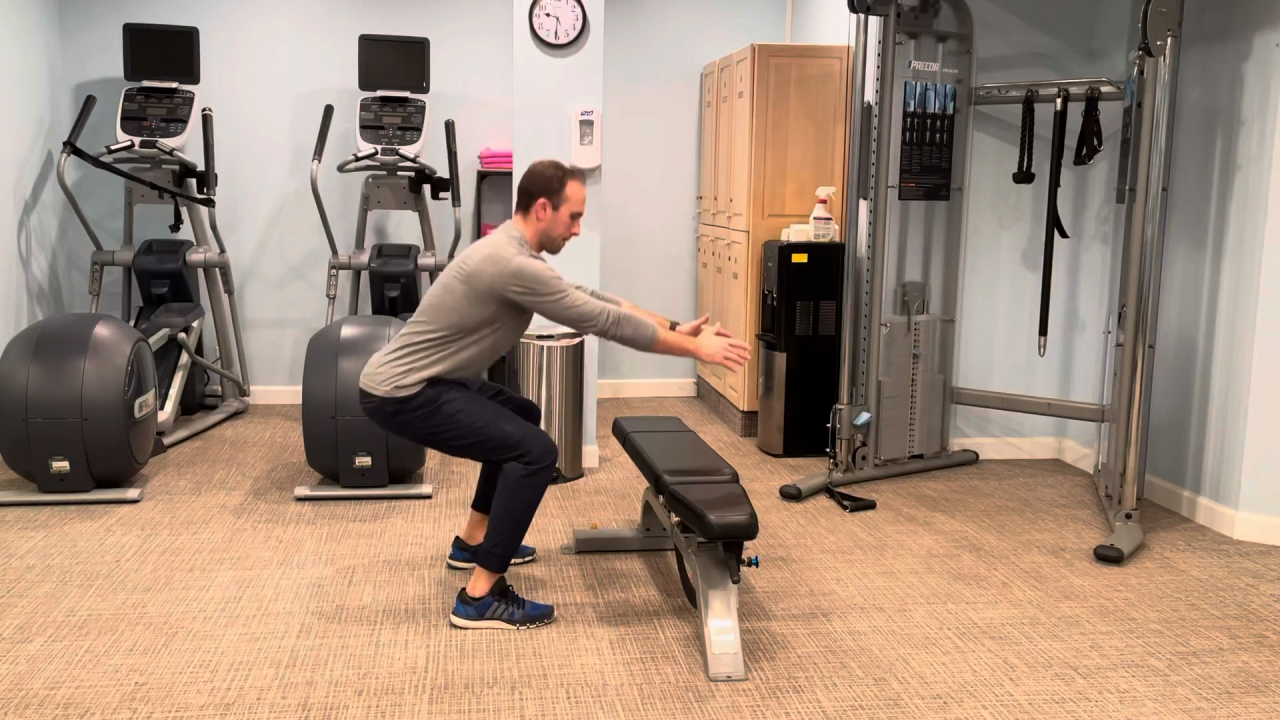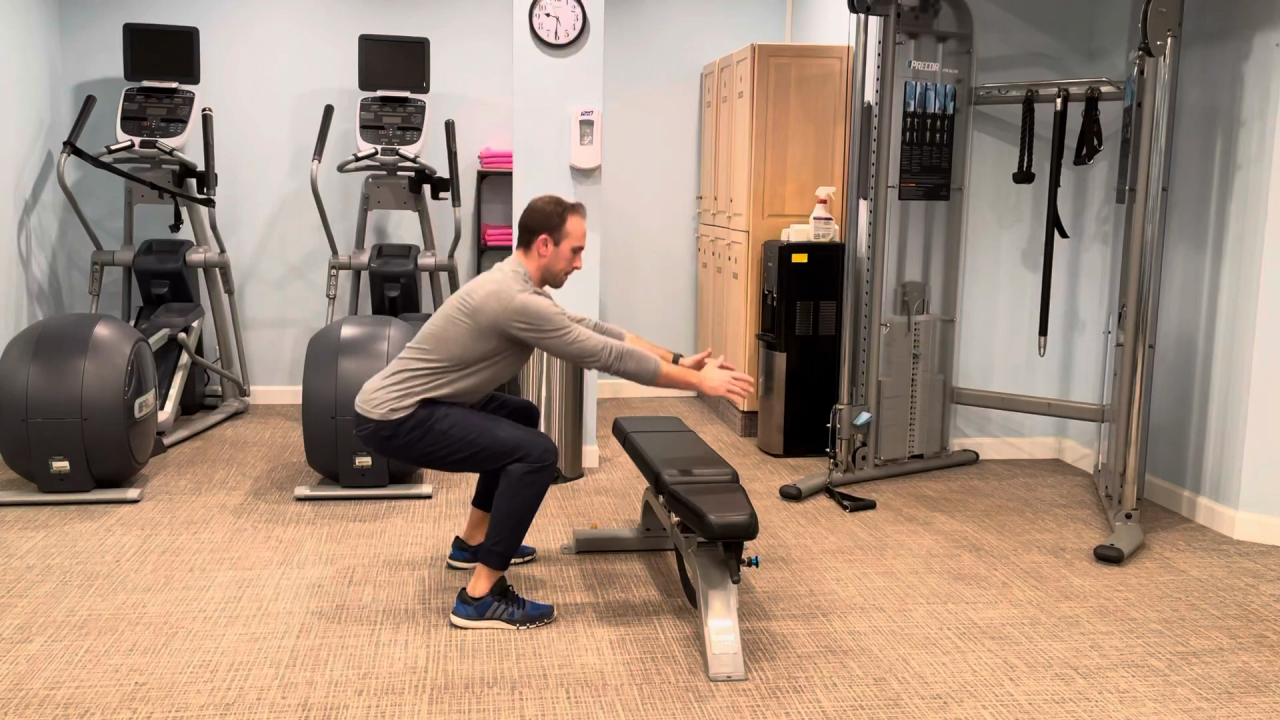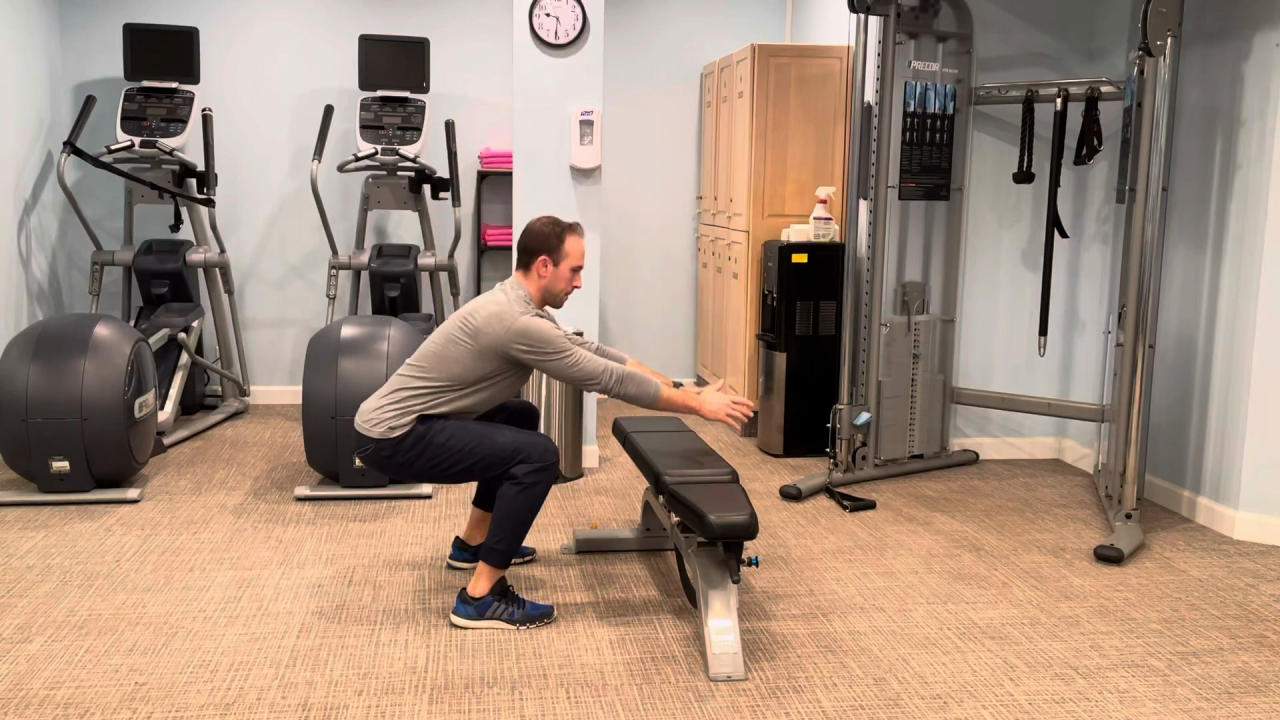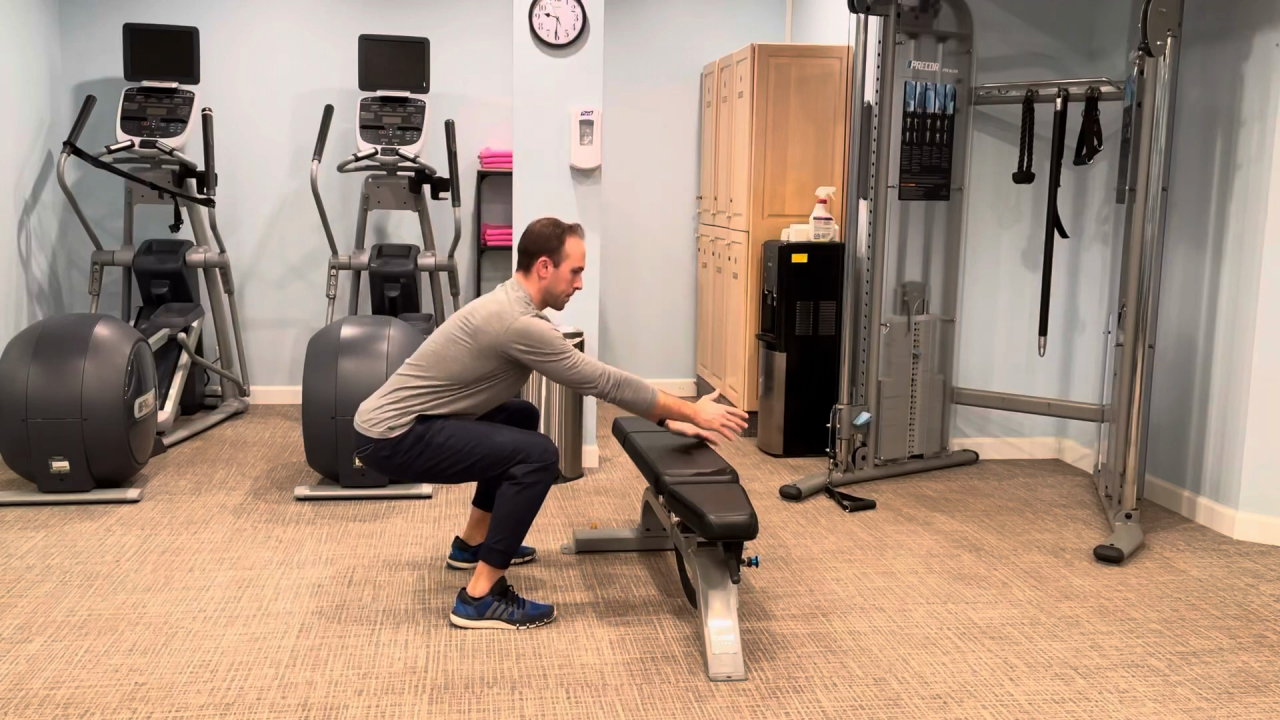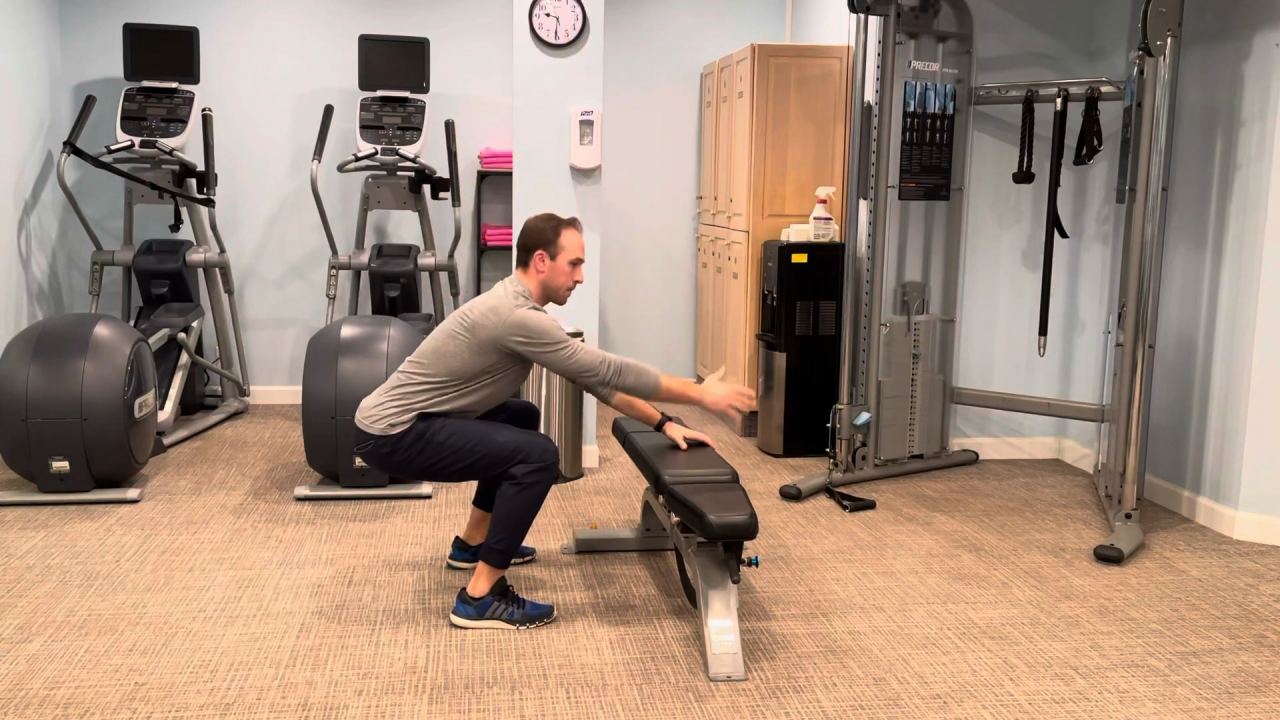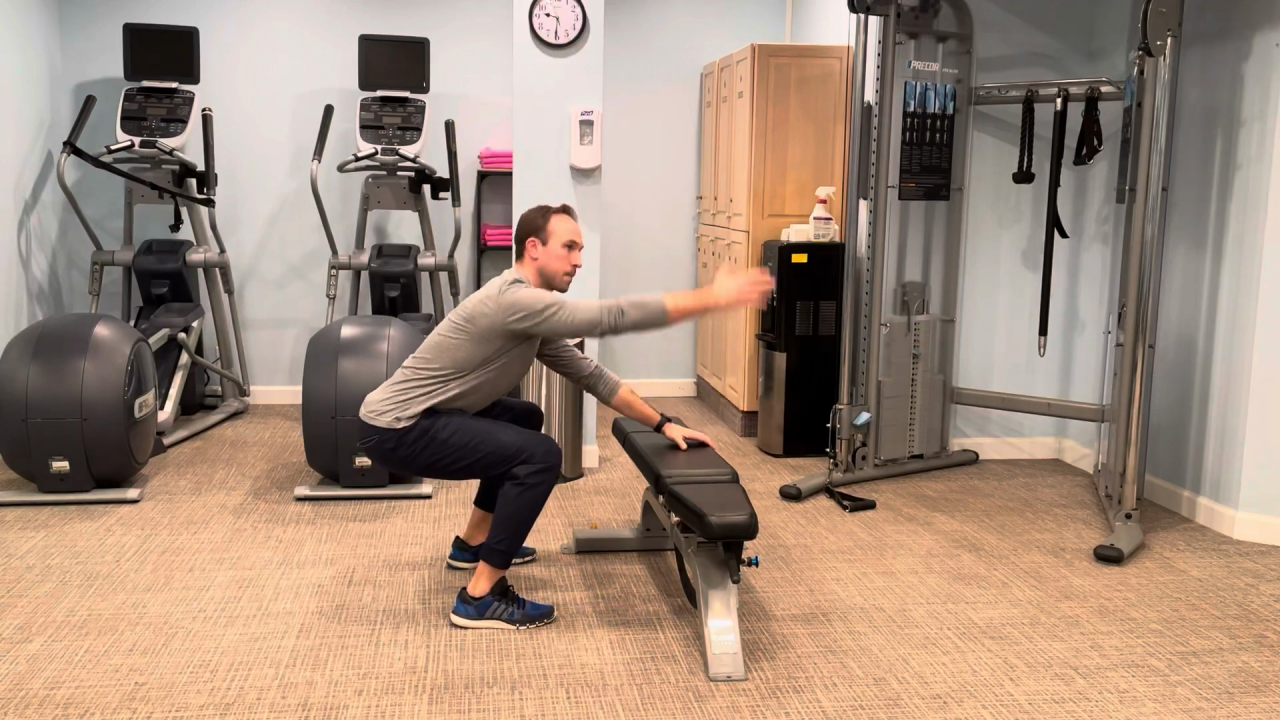
dt=0.2s
person 1, frame 1
left shoulder: (513, 252)
right shoulder: (514, 266)
left elbow: (592, 300)
right elbow: (602, 321)
left wrist: (674, 328)
right wrist: (693, 349)
left hip: (417, 378)
right hip: (400, 393)
left knee: (520, 418)
right knee: (534, 451)
left ankle: (473, 540)
right ankle: (480, 596)
person 1, frame 2
left shoulder: (516, 286)
right shoulder: (516, 302)
left elbow: (593, 330)
right elbow: (606, 356)
left wrist: (678, 359)
right wrist: (698, 382)
left hip: (406, 401)
right hip: (393, 418)
left knee: (520, 419)
right knee: (535, 453)
left ankle: (473, 541)
right ankle: (481, 596)
person 1, frame 3
left shoulder: (518, 306)
right shoulder: (518, 324)
left elbow: (594, 354)
right elbow: (607, 380)
left wrist: (678, 387)
right wrist: (697, 404)
left hip: (402, 419)
right hip: (391, 436)
left knee: (520, 419)
right knee: (537, 455)
left ankle: (474, 542)
right ankle: (480, 597)
person 1, frame 4
left shoulder: (517, 308)
right shoulder: (517, 323)
left elbow: (591, 369)
right elbow: (604, 383)
left wrist: (669, 418)
right wrist: (693, 411)
left hip: (400, 421)
right hip: (390, 437)
left knee: (520, 418)
right knee: (536, 454)
left ankle: (473, 542)
right ankle: (480, 597)
person 1, frame 5
left shoulder: (518, 307)
right shoulder: (516, 317)
left elbow: (592, 375)
right elbow: (607, 371)
left wrist: (663, 423)
right wrist: (700, 394)
left hip: (404, 419)
right hip: (391, 434)
left knee: (521, 419)
right knee: (536, 455)
left ankle: (473, 542)
right ankle: (480, 596)
person 1, frame 6
left shoulder: (528, 305)
right shoulder: (516, 300)
left elbow: (589, 373)
right elbow: (616, 317)
left wrist: (663, 424)
right wrist: (712, 298)
left hip: (412, 416)
right hip: (395, 430)
left knee: (524, 421)
right knee: (539, 455)
left ankle: (473, 542)
right ankle: (481, 596)
